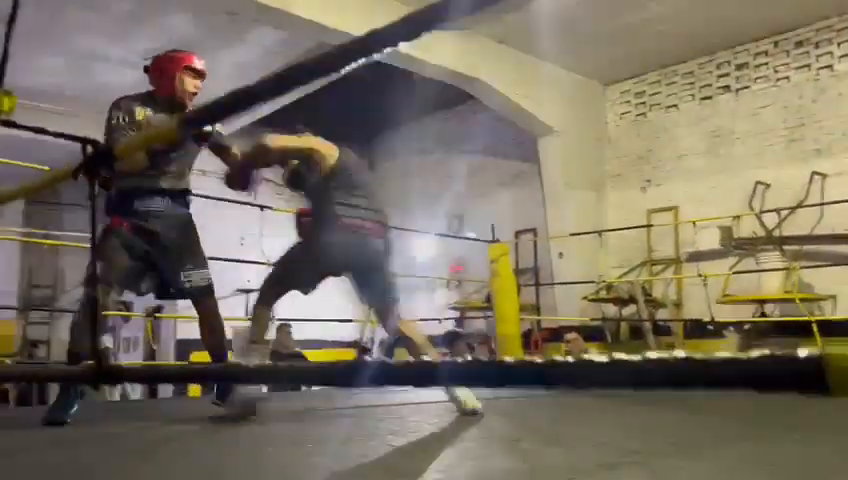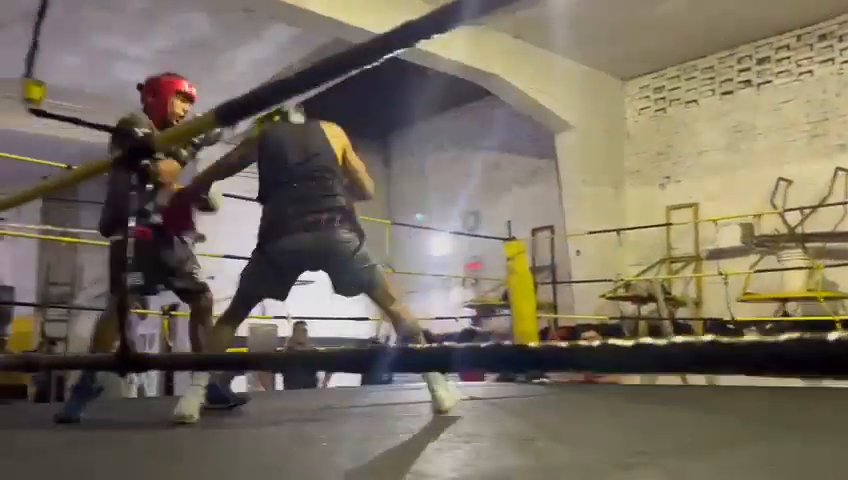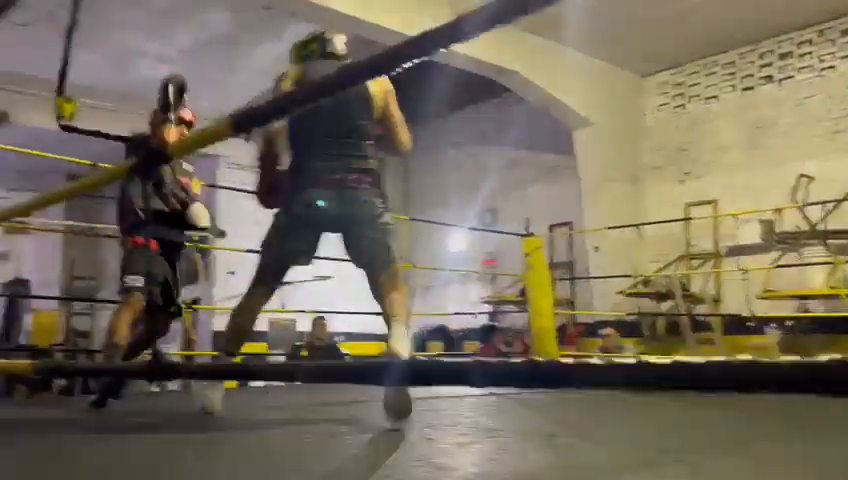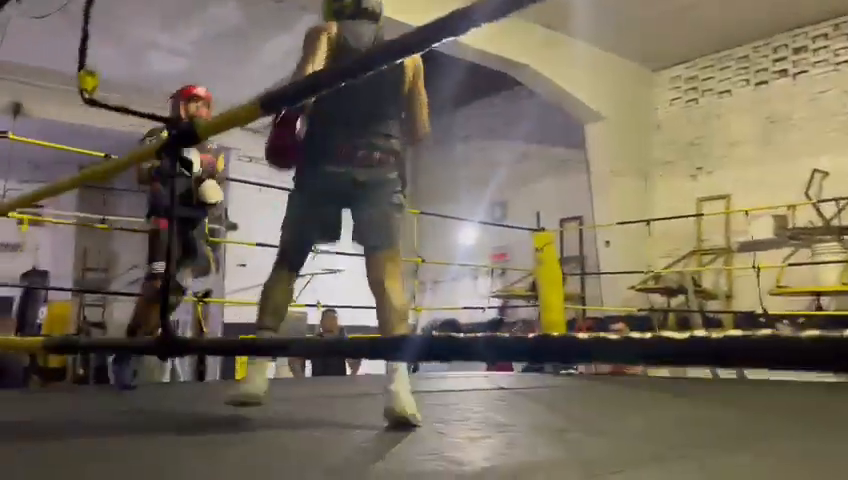
dt=0.2s
person 1, frame 1
left shoulder: (318, 147)
right shoulder: (356, 162)
left elbow: (268, 143)
left wrist: (242, 166)
left hip: (332, 237)
right hip: (372, 240)
left knee: (266, 297)
right knee: (394, 320)
left ankle: (244, 383)
right ankle: (456, 388)
person 1, frame 2
left shoulder: (262, 135)
right shoulder: (332, 132)
left elbow: (204, 179)
right elbow: (367, 191)
left hip: (282, 237)
right hip: (335, 232)
left knee: (235, 313)
right knee: (391, 303)
left ankle: (194, 394)
right ankle: (436, 384)
person 1, frame 3
left shoulder: (296, 75)
right shoulder: (376, 79)
left elbow: (273, 131)
right elbow: (403, 143)
left wrist: (268, 175)
left hip: (306, 193)
right hip: (361, 192)
left knee: (261, 288)
right knee: (389, 284)
left ankle: (215, 384)
right ankle: (399, 351)
person 1, frame 4
right shoulder: (407, 52)
right elbow: (420, 129)
left hip: (323, 165)
right hip: (380, 169)
left knee: (287, 266)
right knee: (387, 273)
left ankle: (259, 371)
right ankle: (398, 386)
person 2, frame 1
right shoulder: (130, 107)
left elbow: (228, 153)
right elbow: (116, 164)
right wrist: (169, 140)
left hip: (174, 218)
right hip: (129, 216)
left knee: (206, 298)
right knee: (96, 297)
left ankle: (225, 381)
right ankle: (71, 387)
person 2, frame 2
right shoulder: (132, 127)
right elbow: (161, 170)
right wrist: (192, 145)
left hip: (164, 230)
right hip: (132, 226)
left knee: (203, 299)
right knee: (122, 300)
right ankle: (87, 384)
person 2, frame 3
left shoulder: (186, 170)
right shoulder: (141, 144)
left elbow: (196, 205)
right elbow: (163, 144)
left wrist: (197, 212)
right wrist: (168, 107)
left hip: (172, 243)
right hip: (144, 237)
left knee: (165, 315)
right knee: (136, 297)
left ankle: (119, 365)
person 2, frame 4
left shoulder: (212, 148)
right shoulder: (161, 134)
left elbow: (216, 186)
right elbow: (142, 171)
left wrist: (210, 188)
right wrist: (170, 164)
left hip: (196, 222)
right hip: (167, 217)
left knee: (175, 293)
right knee: (158, 283)
left ankle: (132, 352)
right ankle: (124, 352)
